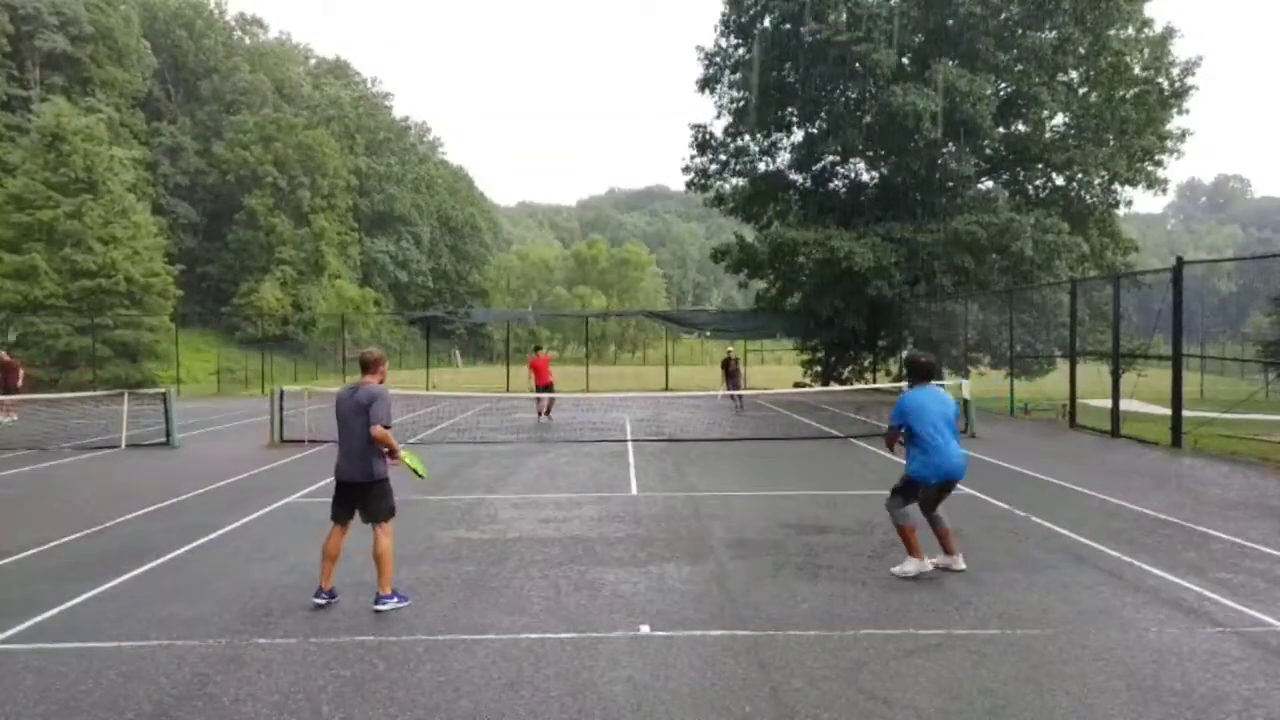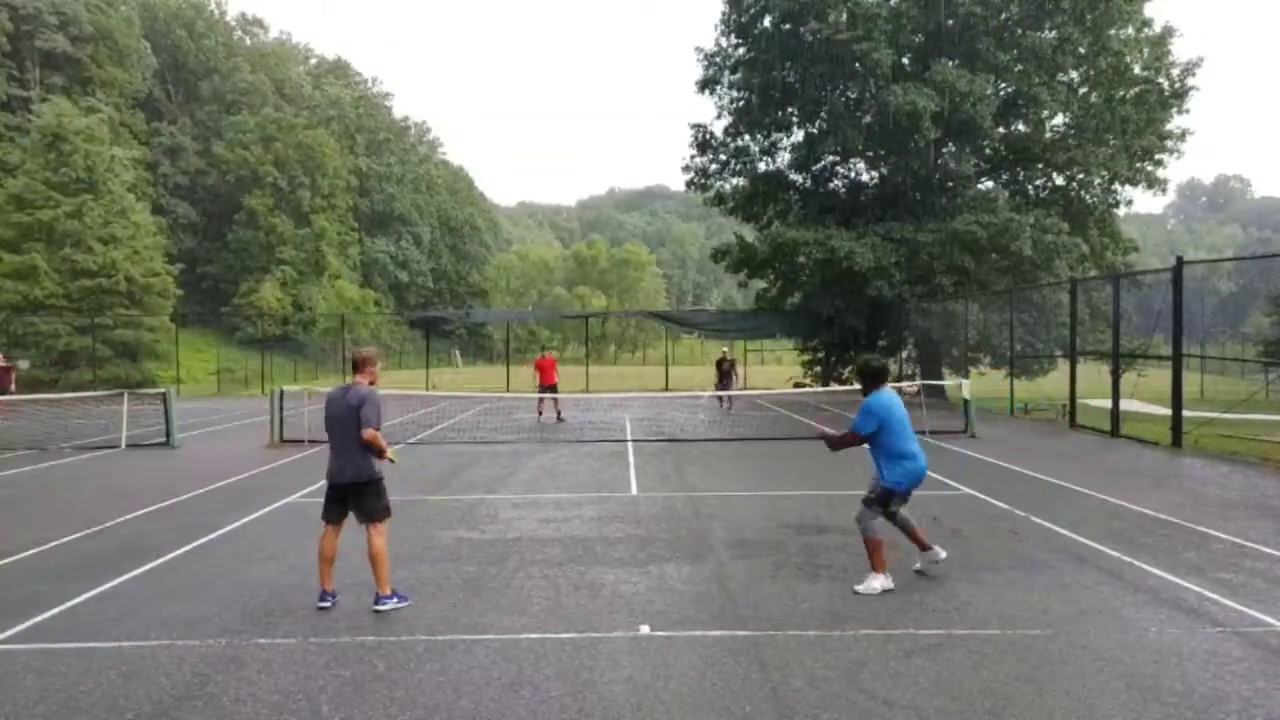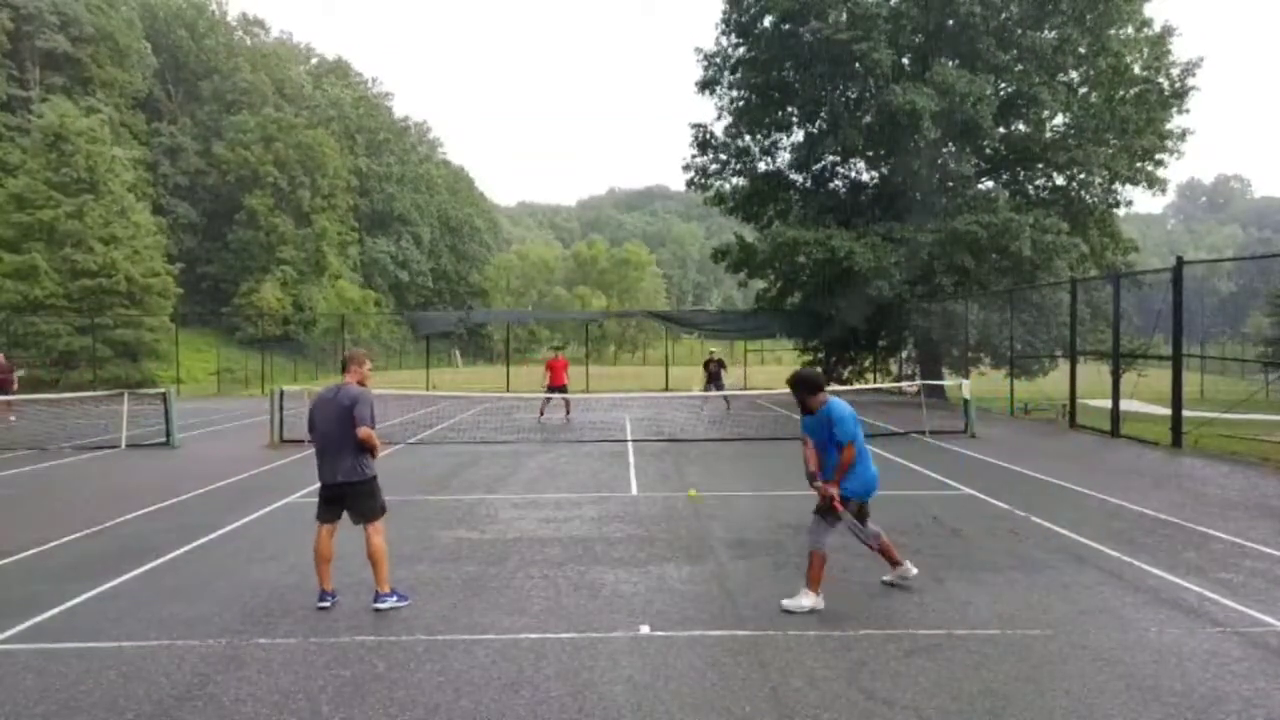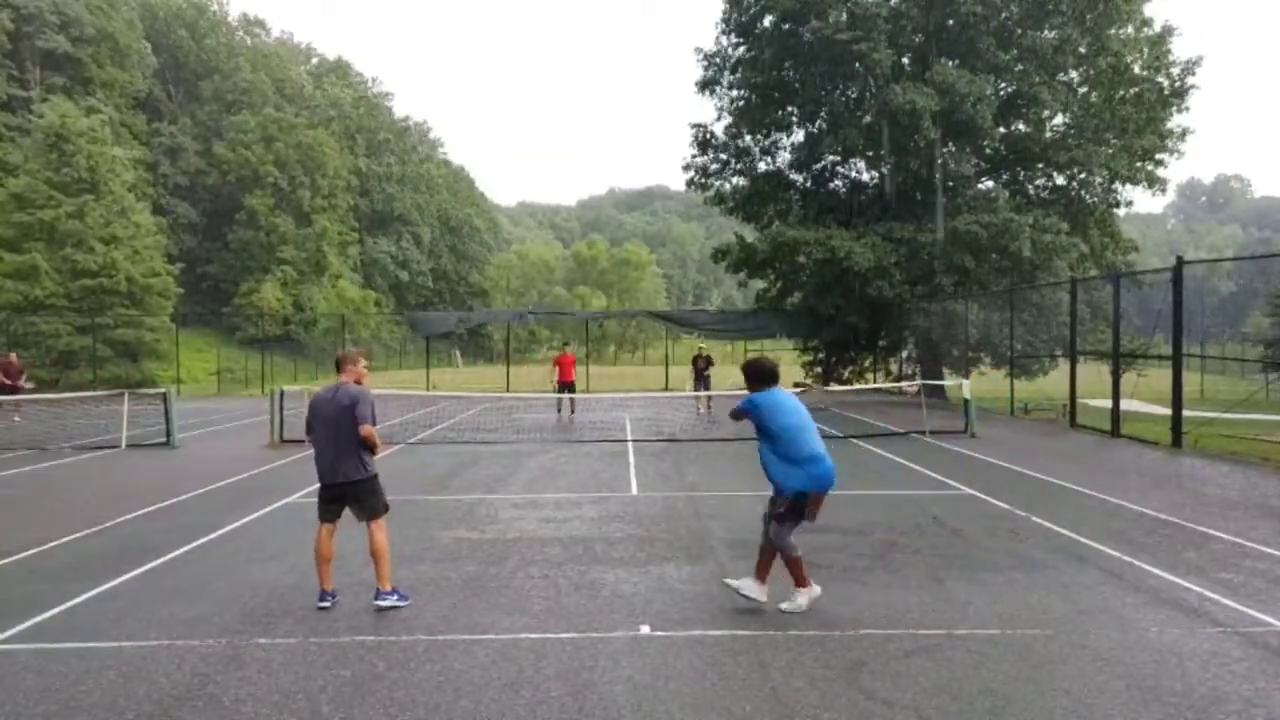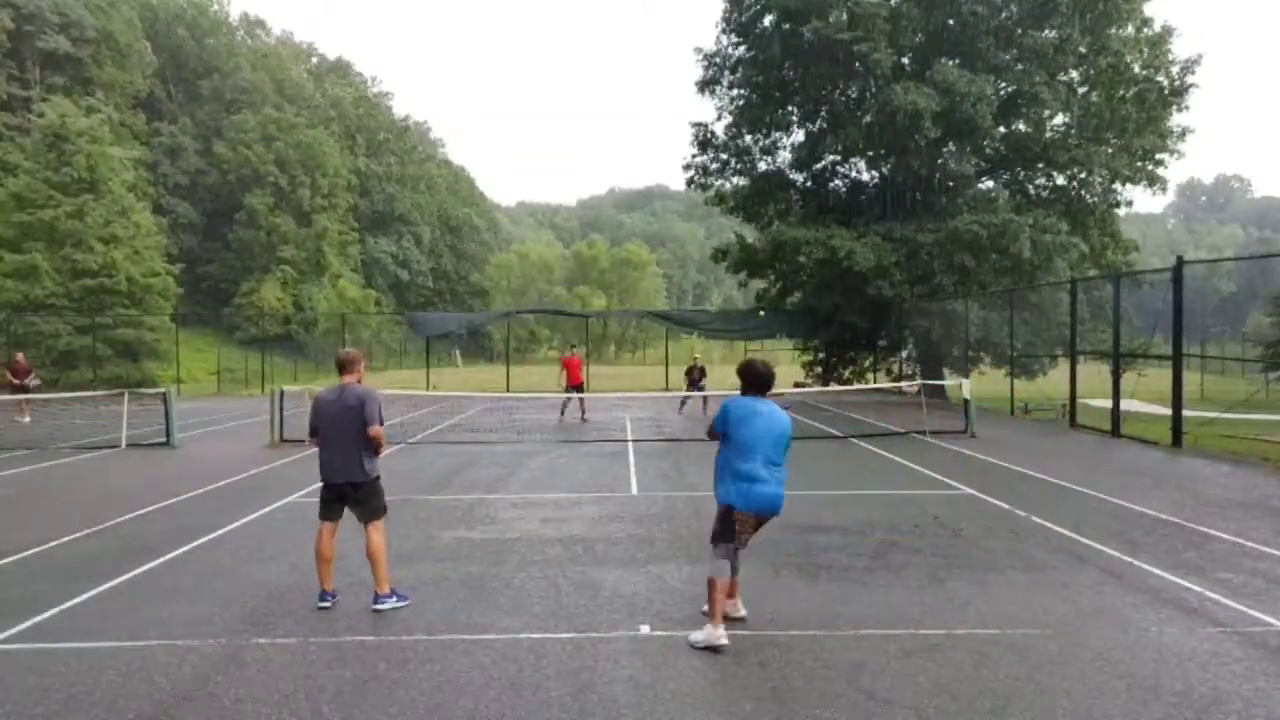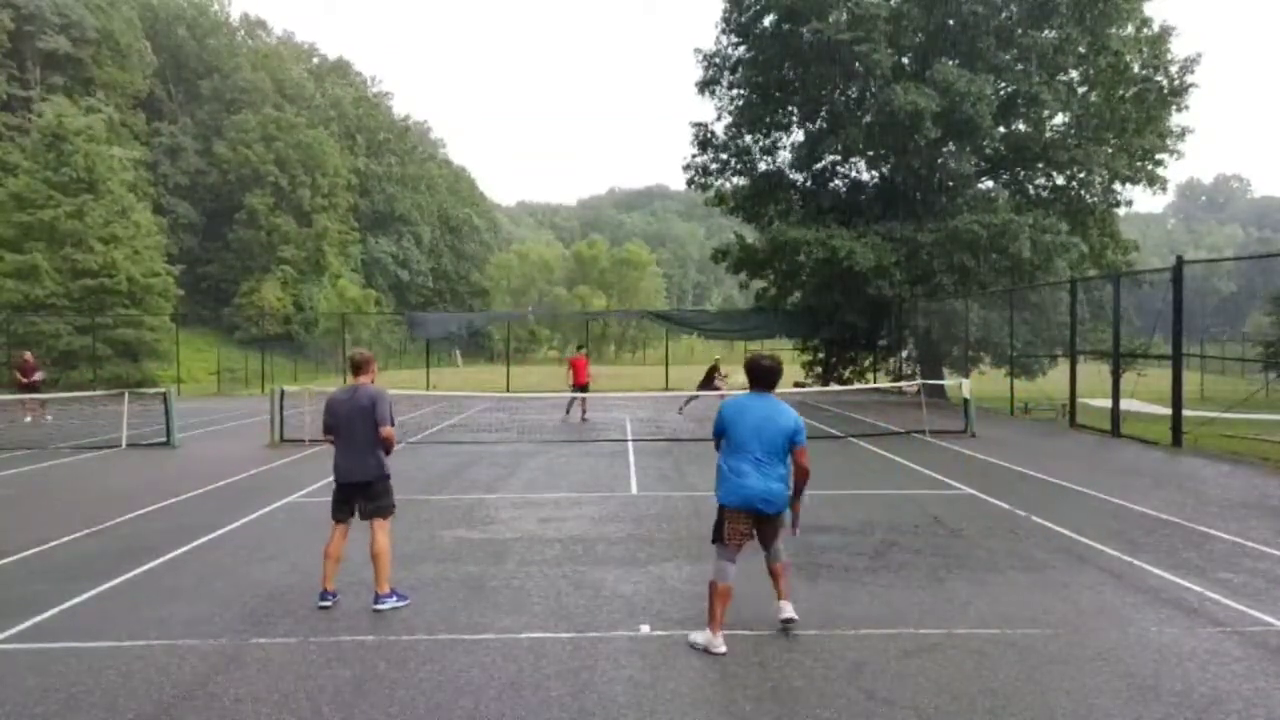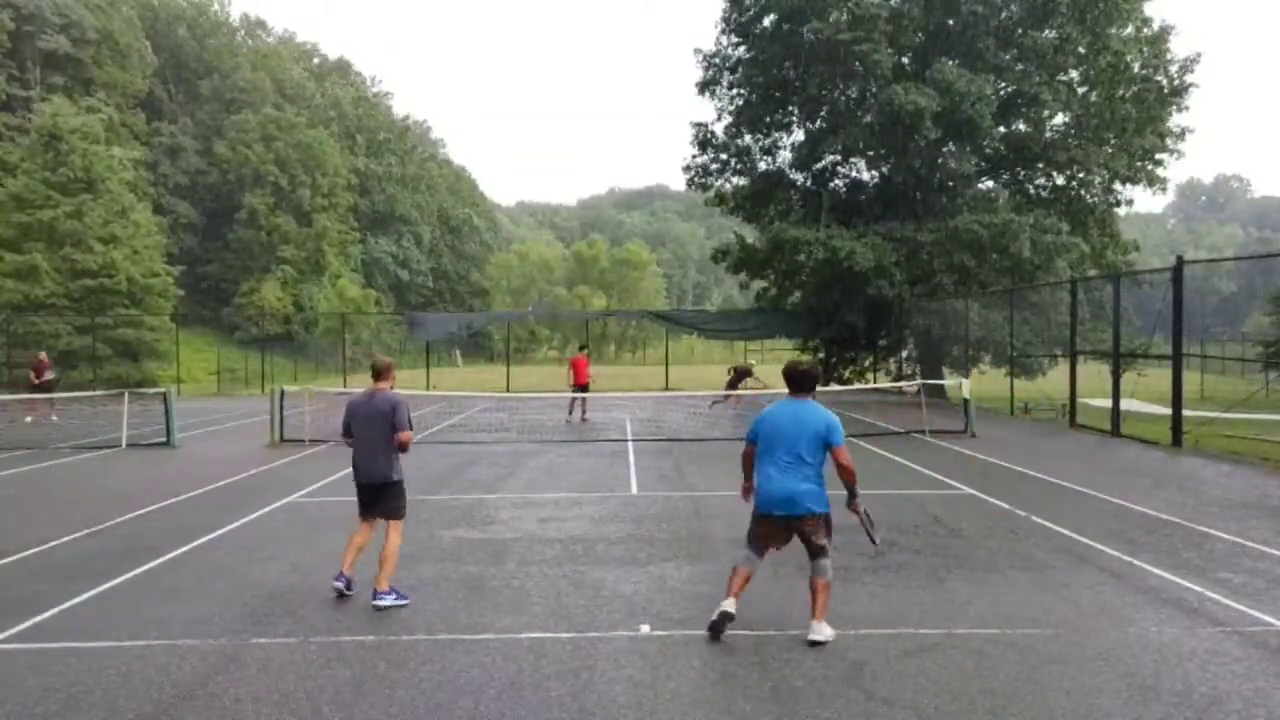
dt=0.3s
person 1, frame 1
left shoulder: (907, 399)
right shoulder: (947, 398)
left elbow: (891, 437)
left wrist: (890, 442)
left hip: (928, 467)
right hip: (954, 466)
left knee: (895, 505)
right knee: (929, 507)
left ankle: (916, 559)
right ankle: (953, 557)
person 1, frame 2
left shoulder: (873, 404)
right shoulder: (890, 396)
left elbow: (853, 438)
right elbow: (868, 435)
left wrist: (832, 439)
right wrist: (838, 439)
left hip: (899, 472)
right hip: (911, 466)
left knee: (865, 517)
right knee: (890, 511)
left ankle: (880, 576)
right ankle: (930, 551)
person 1, frame 3
left shoulder: (838, 412)
right shoulder: (809, 416)
left elbow: (849, 454)
right elbow: (810, 450)
left wrist: (830, 485)
right wrist: (817, 482)
left hip: (852, 483)
right hip: (855, 481)
left knee: (818, 529)
right knee: (861, 525)
left ankle: (811, 595)
right ankle: (902, 567)
person 1, frame 4
left shoulder: (758, 401)
right shoulder: (787, 398)
left elbow: (735, 415)
left wrist: (743, 408)
left hip: (805, 477)
right hip: (813, 471)
left knee: (779, 532)
right knee: (772, 522)
left ankle: (805, 589)
right ankle: (757, 583)
person 1, frame 5
left shoulder: (732, 407)
right shoulder: (783, 418)
left elbow: (712, 433)
left hip: (740, 496)
right hip: (771, 498)
left knee: (721, 555)
right knee: (732, 545)
left ankle: (716, 628)
right ankle: (731, 602)
person 1, frame 6
left shoulder: (730, 407)
right shoulder: (791, 417)
left elbow: (718, 444)
right elbow: (802, 466)
right wrist: (797, 496)
left hip: (735, 494)
right hip: (774, 496)
left knee: (726, 559)
right knee: (773, 547)
left ankle: (714, 634)
right ankle: (785, 606)
person 1, frame 7
left shoulder: (766, 415)
right shoulder: (827, 419)
left elbow: (748, 455)
right elbow: (844, 464)
left wrist: (747, 482)
right wrist: (852, 496)
left hip: (768, 498)
right hip: (809, 501)
left knee: (751, 555)
right knee: (820, 559)
left ankle: (729, 604)
right ankle: (819, 624)
person 2, frame 1
left shoulder: (343, 394)
right shoulder: (378, 393)
right elbow: (378, 431)
right wrist: (395, 448)
left hip: (344, 472)
right hip: (371, 473)
left knee: (338, 528)
right knee: (383, 529)
left ankle: (324, 589)
right ankle: (385, 594)
person 2, frame 2
left shoulder: (333, 395)
right shoulder: (368, 395)
right elbow: (368, 434)
right wrist: (383, 448)
left hip: (336, 473)
right hip: (364, 475)
left knee: (331, 529)
right knee: (377, 529)
left ankle: (326, 592)
right ankle: (384, 595)
person 2, frame 3
left shoulder: (320, 397)
right shoulder: (361, 395)
left elbow: (313, 434)
right elbow: (363, 432)
right wrist: (376, 446)
left hip: (329, 474)
right hip: (358, 474)
left knee: (326, 529)
right knee: (375, 528)
left ankle: (325, 592)
right ankle: (384, 593)
person 2, frame 4
left shoulder: (317, 398)
right shoulder: (360, 394)
left elbow: (311, 436)
right elbow: (365, 431)
right wrist: (376, 445)
left hip: (328, 474)
right hip: (359, 473)
left knee: (326, 529)
right knee: (377, 526)
left ankle: (326, 592)
right ankle: (385, 591)
person 2, frame 5
left shoulder: (320, 398)
right shoulder: (366, 395)
left elbow: (315, 438)
right elbow: (374, 431)
right wrist: (379, 447)
left hip: (331, 474)
right hip: (363, 474)
left knee: (327, 529)
right knee: (374, 529)
left ankle: (326, 592)
right ankle: (383, 593)
person 2, frame 6
left shoulder: (334, 399)
right shoulder: (378, 395)
left elbow: (329, 436)
right elbow: (386, 432)
right wrist: (390, 446)
left hip: (344, 473)
right hip: (374, 473)
left knee: (339, 529)
right knee: (380, 528)
left ankle: (327, 591)
right ankle: (383, 594)
person 2, frame 7
left shoulder: (354, 402)
right shoulder: (396, 400)
left elbow: (347, 438)
right elbow: (405, 436)
right wrist: (402, 445)
left hip: (363, 474)
right hip: (388, 475)
left knee: (367, 523)
right knee: (394, 529)
left ankle: (343, 575)
right ankle: (382, 591)
